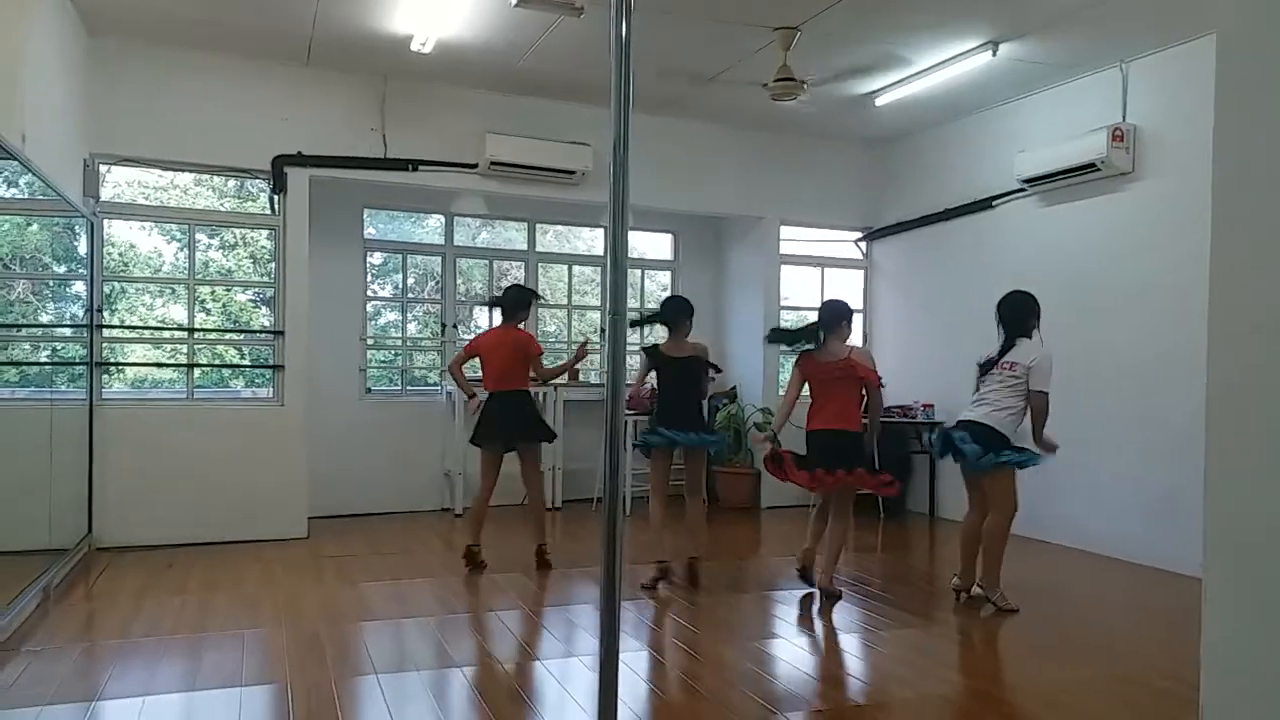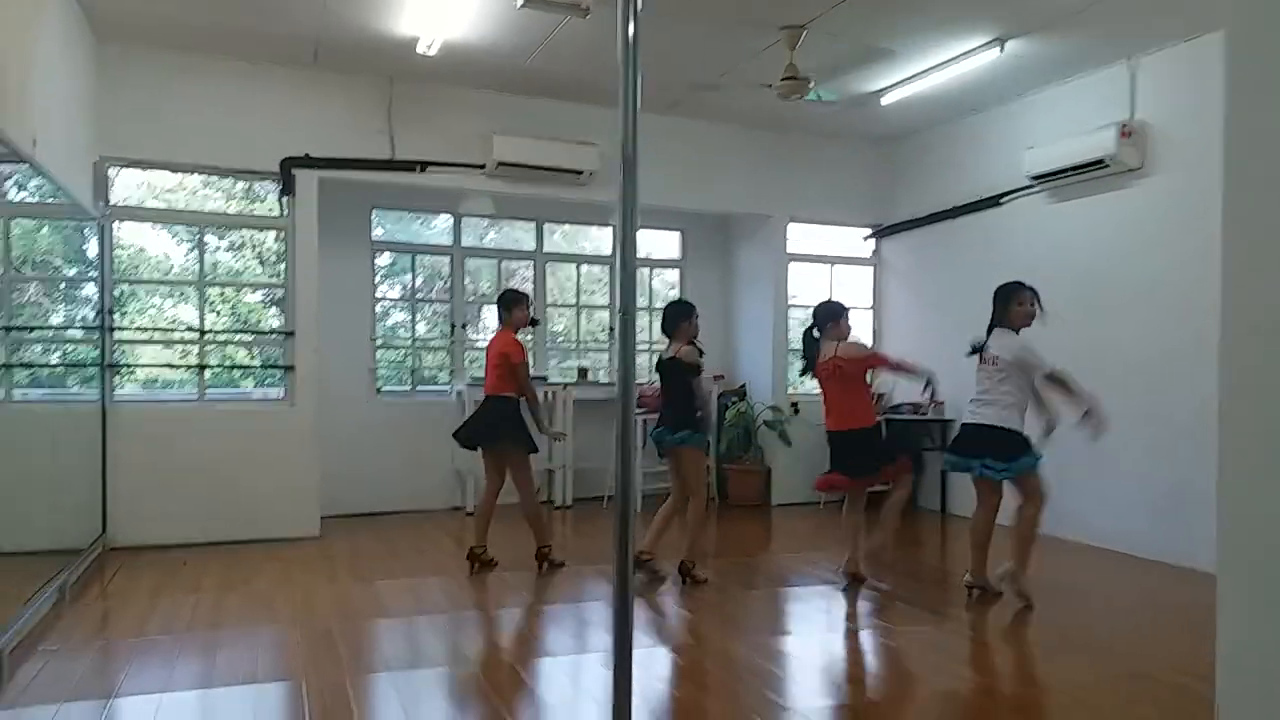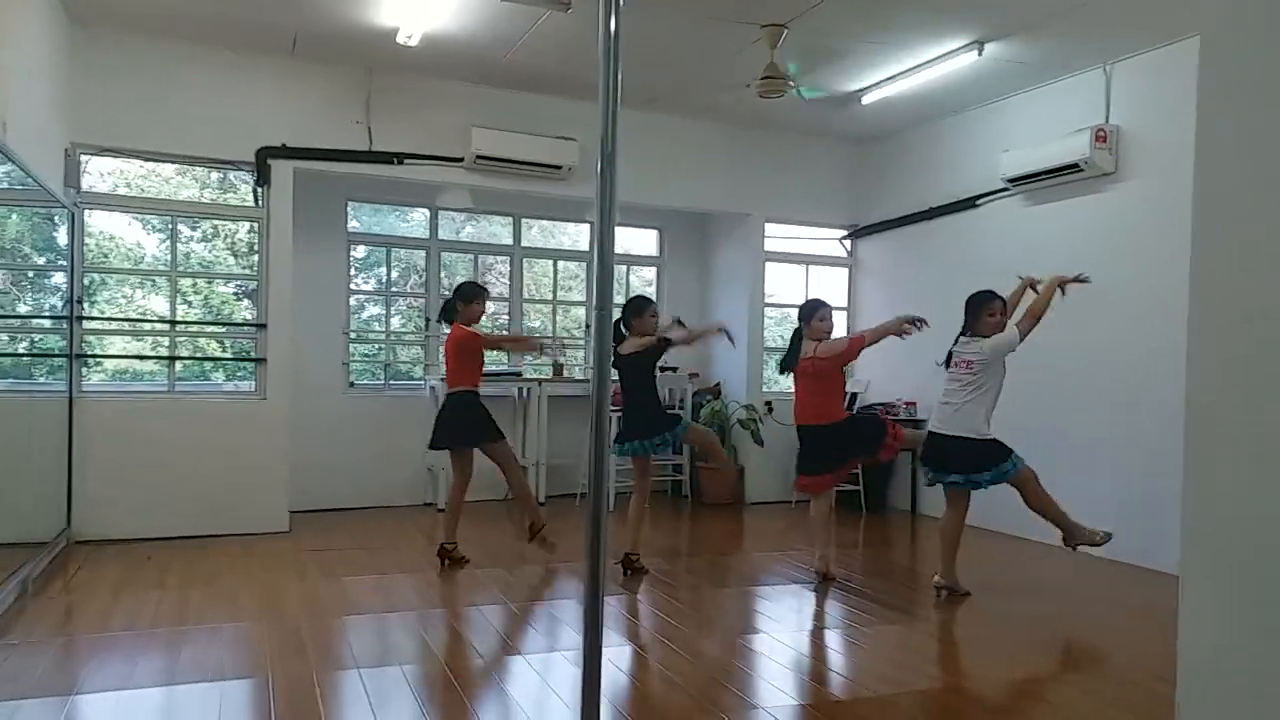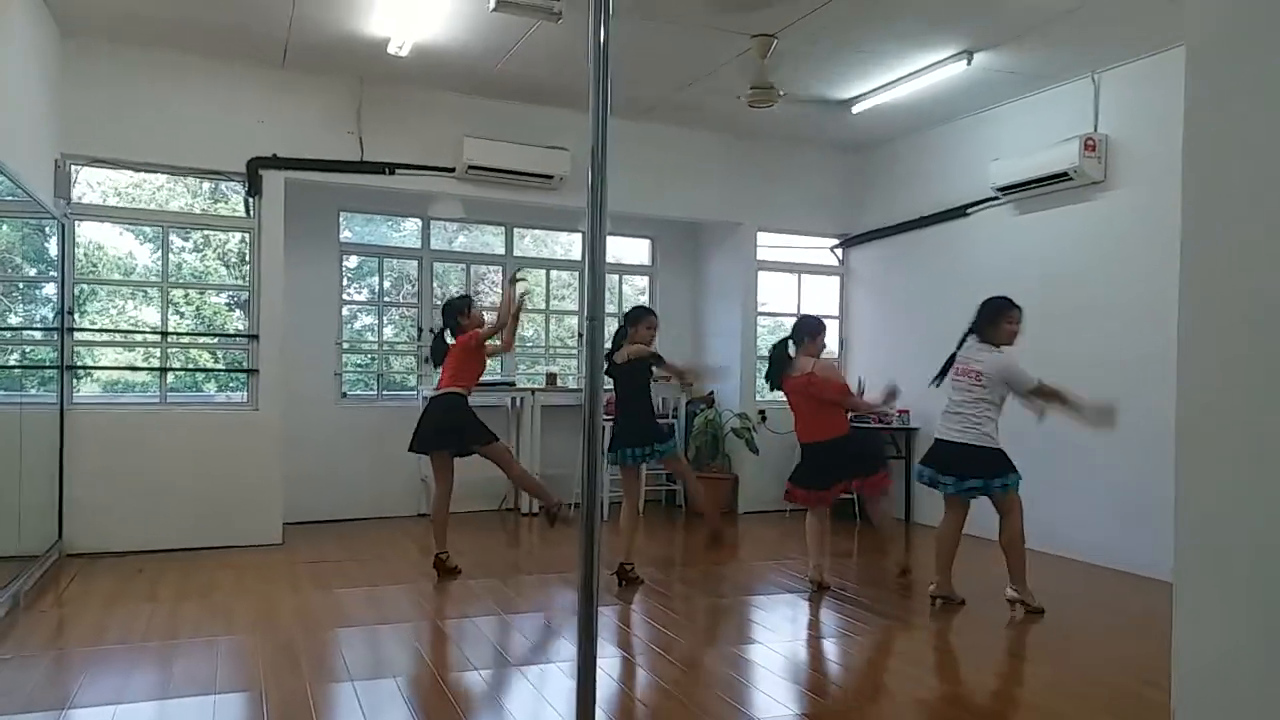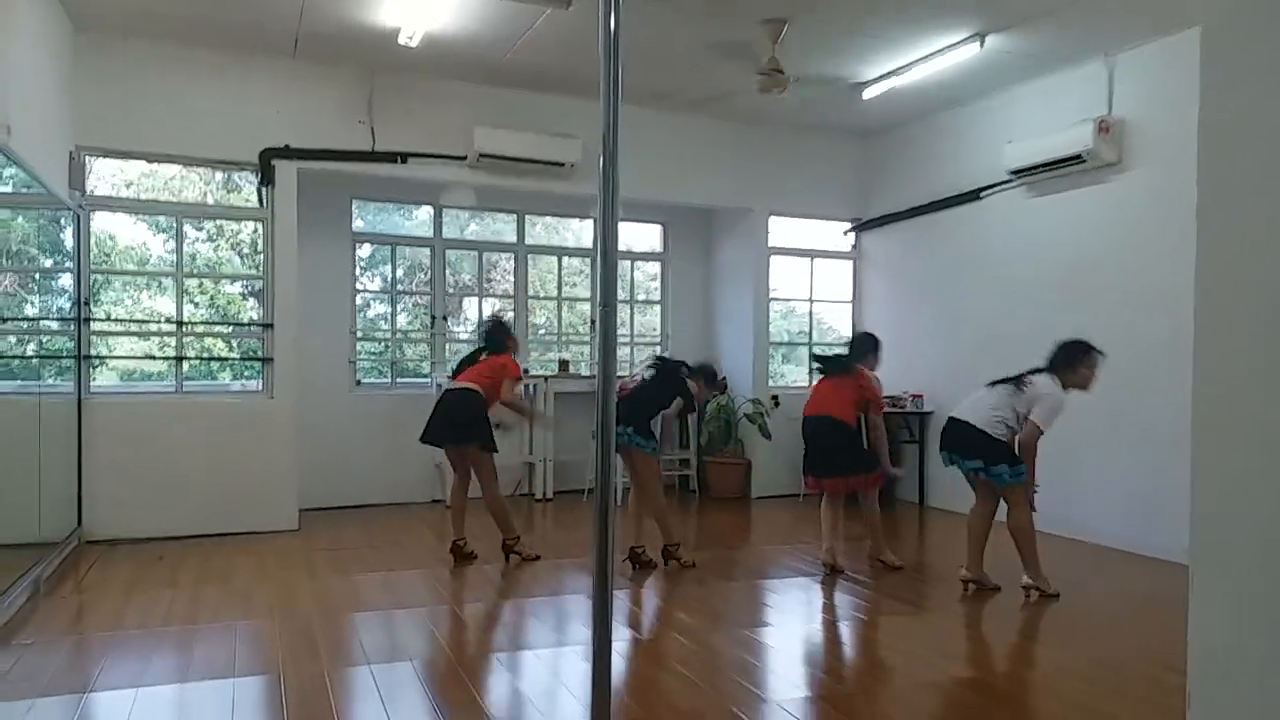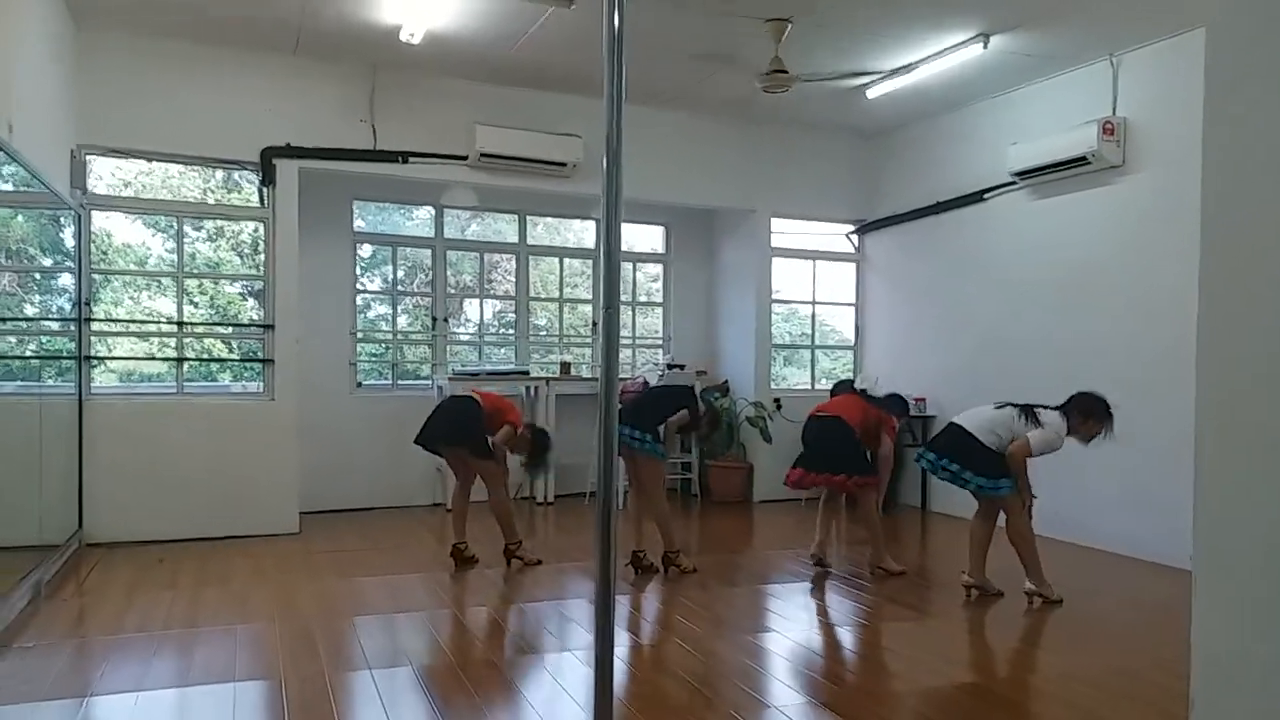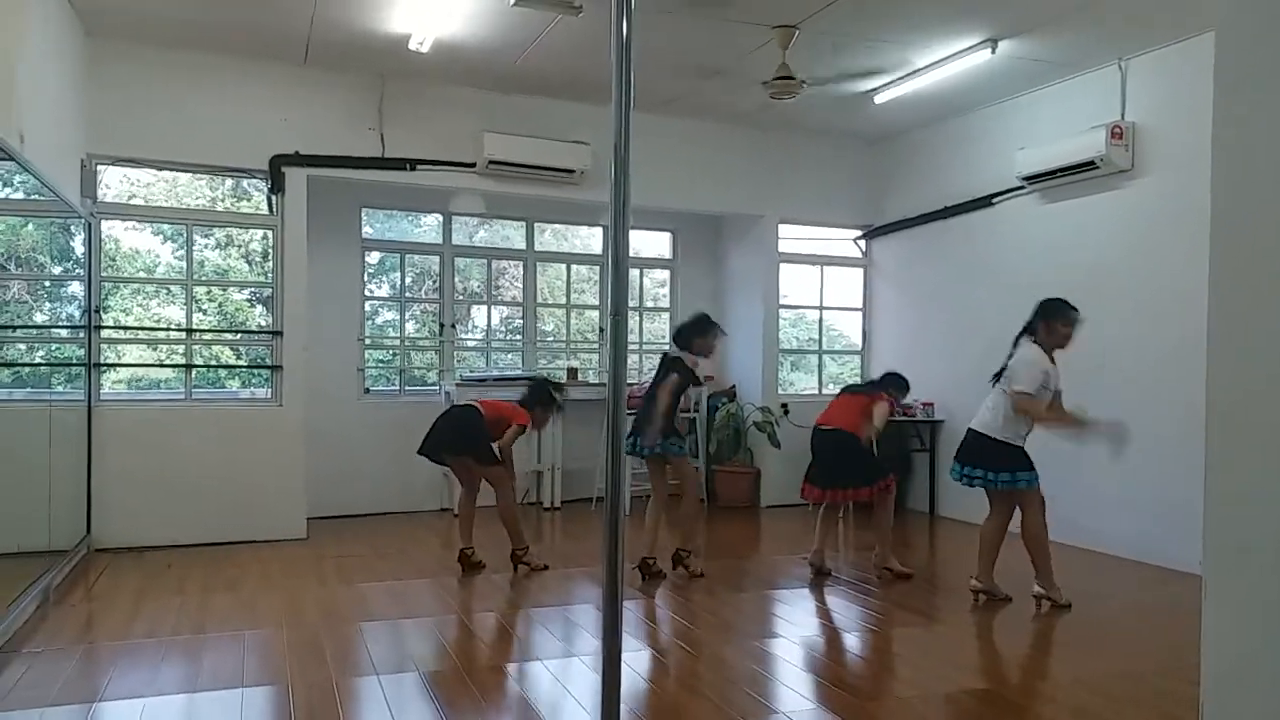
dt=0.3s
person 1, frame 1
left shoulder: (995, 354)
right shoulder: (1038, 355)
right elbow: (1039, 405)
right wrist: (1039, 436)
left hip: (967, 429)
right hip: (993, 434)
left knee: (979, 508)
right knee: (1003, 509)
left ankle: (965, 578)
right ankle: (989, 585)
person 1, frame 2
left shoulder: (992, 342)
right shoulder: (1020, 346)
right elbow: (1054, 377)
left wrist: (1045, 410)
right wrist: (1087, 403)
left hip: (972, 430)
right hip: (1000, 434)
left knee: (987, 502)
right knee: (1033, 497)
left ankle: (977, 575)
right ankle: (1015, 569)
person 1, frame 3
left shoulder: (963, 343)
right shoulder: (991, 348)
left elbow: (1009, 313)
right elbow: (1030, 320)
left wrist: (1025, 285)
right wrist: (1054, 282)
left hip: (940, 438)
right hip: (970, 441)
left knee: (956, 505)
right knee: (1027, 480)
left ankle: (946, 575)
right ankle: (1074, 532)
person 1, frame 4
left shoulder: (967, 349)
right shoulder: (1002, 363)
right elbow: (1043, 390)
left wrist: (1031, 398)
right wrist: (1082, 407)
left hip: (945, 445)
right hip: (978, 449)
left knee: (955, 514)
right knee: (1011, 511)
left ankle: (942, 584)
right ankle: (1018, 588)
person 1, frame 5
left shoulder: (1037, 381)
right shoulder: (1055, 395)
right elbow: (1028, 438)
left wrist: (1024, 476)
right wrist: (1028, 479)
left hip: (957, 428)
right hip: (983, 435)
left knee: (986, 497)
right knee: (1018, 502)
left ankle: (973, 568)
right ankle: (1034, 576)
person 1, frame 6
left shoulder: (1047, 417)
right shoulder: (1056, 431)
left elbow: (1016, 453)
right elbow: (1015, 454)
left wrist: (1022, 489)
right wrist: (1023, 492)
left hip: (956, 437)
right hip: (971, 446)
left knee: (990, 505)
right knee: (1017, 511)
left ankle: (974, 574)
right ankle: (1037, 582)
person 1, frame 7
left shoulder: (1045, 362)
right shoulder: (1031, 358)
left elbow: (1056, 411)
right elbow: (1023, 407)
left wrist: (1093, 425)
right wrist: (1086, 424)
left hip: (987, 441)
right hip: (994, 442)
left knee: (1002, 508)
right knee: (1033, 506)
left ankle: (983, 578)
right ankle: (1046, 583)
person 2, frame 1
left shoulder: (653, 353)
right shoulder: (701, 351)
left elbow: (636, 392)
right elbow: (704, 390)
left hip: (663, 428)
right hip: (695, 427)
left knee: (658, 495)
right knee: (695, 495)
left ankle: (661, 562)
right ankle: (693, 559)
person 2, frame 2
left shoulder: (663, 355)
right shoulder: (689, 353)
right elbow: (699, 398)
right wrist: (707, 419)
left hip: (666, 427)
right hip: (686, 427)
left knee: (678, 496)
right knee: (698, 497)
left ankle: (645, 552)
right ankle: (688, 564)
person 2, frame 3
left shoulder: (620, 350)
right shoulder: (648, 344)
right elbow: (687, 338)
left wrist: (671, 328)
right wrist: (715, 328)
left hip: (632, 428)
right hip: (656, 423)
left knee: (641, 489)
right knee: (708, 439)
left ankle: (631, 555)
person 2, frame 4
left shoulder: (616, 357)
right shoulder: (642, 353)
right elbow: (679, 373)
left hip: (623, 435)
right hip: (648, 432)
left knee: (630, 498)
right knee: (686, 477)
left ankle: (626, 565)
person 2, frame 5
left shoulder: (668, 377)
right shoulder: (691, 389)
right elbow: (668, 415)
left hip: (621, 417)
right hip: (635, 423)
left knee: (640, 492)
right knee: (653, 490)
left ankle: (637, 549)
right ankle: (672, 547)
person 2, frame 6
left shoulder: (679, 395)
right shoulder: (696, 410)
right elbow: (671, 424)
right wrist: (662, 462)
left hip: (625, 422)
right hip: (641, 428)
left knee: (639, 491)
right knee: (655, 494)
left ankle: (639, 554)
right ankle: (672, 553)
person 2, frame 7
left shoulder: (675, 356)
right shoulder: (686, 363)
right elbow: (665, 391)
right wrist: (657, 429)
left hip: (642, 428)
right hip: (655, 431)
left knee: (659, 494)
right knee: (692, 488)
left ankle: (649, 559)
right ankle: (683, 552)
person 3, frame 1
left shoulder: (484, 339)
right shoulder: (526, 340)
left elbow: (454, 366)
right elbow: (543, 376)
left wrist: (471, 395)
right wrist: (574, 361)
left hip: (493, 411)
right hip: (522, 409)
left knee: (487, 483)
right knee: (533, 482)
left ankle: (473, 547)
right ankle: (541, 547)
person 3, frame 2
left shoulder: (498, 341)
right shoulder: (513, 344)
right elbow: (526, 388)
right wrist: (542, 425)
left hip: (489, 413)
right hip: (503, 414)
left knee: (493, 483)
right knee: (525, 484)
left ankle: (478, 549)
right ankle: (544, 549)
person 3, frame 3
left shoulder: (461, 335)
right shoulder: (464, 335)
left elbow: (503, 343)
right elbow: (505, 342)
left wrist: (533, 344)
right wrist: (539, 343)
left hip: (455, 409)
right hip: (465, 407)
left knee: (461, 478)
right knee: (510, 466)
left ankle: (449, 545)
right ankle: (536, 526)
person 3, frame 4
left shoulder: (467, 345)
right shoulder: (471, 339)
left elbow: (504, 346)
right elbow: (500, 321)
left wrist: (515, 309)
right wrist: (509, 288)
left hip: (436, 413)
right hip: (454, 410)
left knee: (443, 486)
right knee: (506, 461)
left ankle: (442, 555)
right ankle: (552, 505)
person 3, frame 5
left shoulder: (484, 361)
right shoulder: (510, 364)
right elbow: (506, 398)
right wrist: (528, 412)
left hip: (446, 406)
right hip: (467, 408)
left knee: (461, 477)
right knee: (489, 481)
left ankle: (459, 543)
right ankle: (511, 541)
person 3, frame 6
left shoulder: (503, 411)
right shoulder: (515, 419)
right elbow: (497, 442)
right wrist: (502, 472)
left hip: (443, 415)
right hip: (463, 417)
left knee: (464, 480)
right knee: (495, 482)
left ankle: (460, 546)
right ankle: (513, 545)
person 3, frame 7
left shoulder: (508, 411)
right shoulder: (523, 416)
right elbow: (504, 444)
right wrist: (510, 479)
left hip: (446, 425)
right hip: (466, 426)
left knee: (470, 486)
right knee: (502, 486)
left ankle: (467, 552)
right ankle: (520, 550)
person 4, frame 1
left shoulder: (807, 358)
right shoulder: (861, 357)
left elbow: (790, 399)
right elbow: (875, 402)
left wrist: (774, 432)
right wrist: (872, 434)
left hip: (817, 436)
right hip: (849, 438)
left knee: (828, 501)
right knee: (841, 509)
left ankle: (808, 553)
right ankle: (826, 577)
person 4, frame 2
left shoulder: (816, 356)
right shoulder: (850, 350)
right elbow: (891, 364)
left wrist: (873, 395)
right wrist: (925, 375)
left hip: (837, 434)
right hip: (861, 433)
left knee: (855, 497)
right knee: (903, 480)
left ankle: (852, 563)
right ankle: (880, 542)
person 4, frame 3
left shoulder: (800, 353)
right shoulder: (829, 350)
left elbow: (860, 338)
right elbow: (869, 336)
left wrist: (894, 326)
right wrist: (905, 320)
left hip: (810, 432)
right hip: (835, 428)
left knee: (821, 496)
right knee: (892, 436)
left ankle: (822, 561)
person 4, frame 4
left shoulder: (784, 371)
right shoulder: (825, 368)
right elbow: (853, 404)
left wrist: (851, 400)
right wrist: (882, 404)
left hip: (810, 447)
right hip: (838, 443)
left knee: (817, 509)
right knee: (873, 495)
left ankle: (816, 570)
person 4, frame 5
left shoulder: (831, 372)
right shoulder: (869, 380)
right elbow: (875, 426)
right wrist: (885, 465)
left hip: (812, 426)
right hip: (840, 430)
left knee: (832, 492)
right knee: (868, 488)
left ankle: (829, 551)
right ankle: (879, 550)
person 4, frame 6
left shoulder: (861, 403)
right shoulder: (887, 419)
right elbow: (885, 457)
right wrist: (879, 494)
left hip: (813, 427)
right hip: (838, 430)
left knee: (833, 490)
right knee: (867, 491)
left ankle: (819, 547)
right ankle: (879, 555)
person 4, frame 7
left shoulder: (854, 394)
right shoulder: (883, 400)
right elbow: (879, 415)
right wrist: (874, 428)
left hip: (821, 437)
right hip: (844, 439)
left knee: (833, 498)
right knee: (885, 491)
left ankle: (817, 554)
right ankle: (884, 557)
